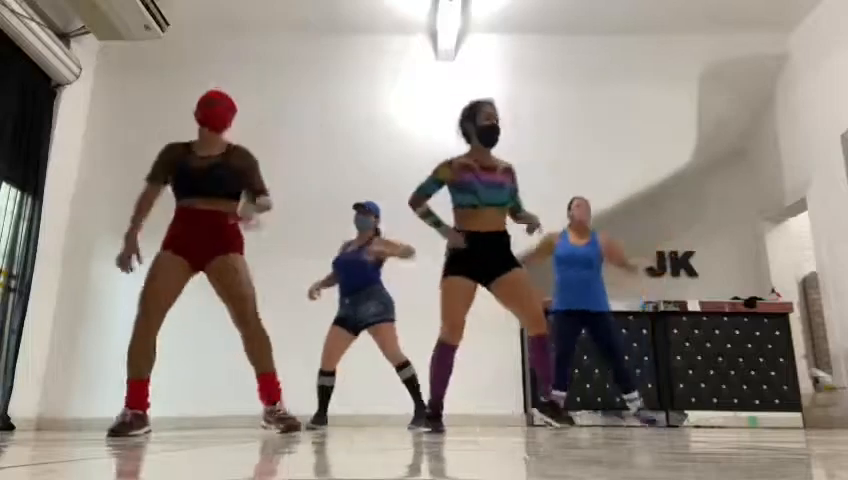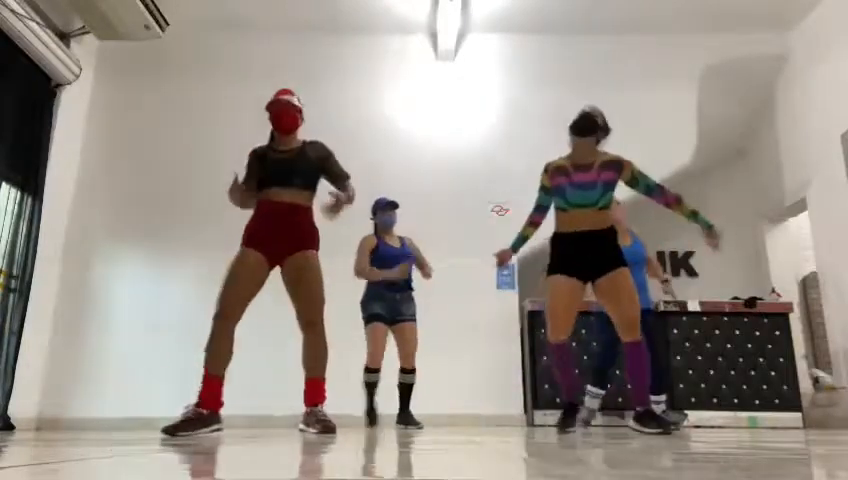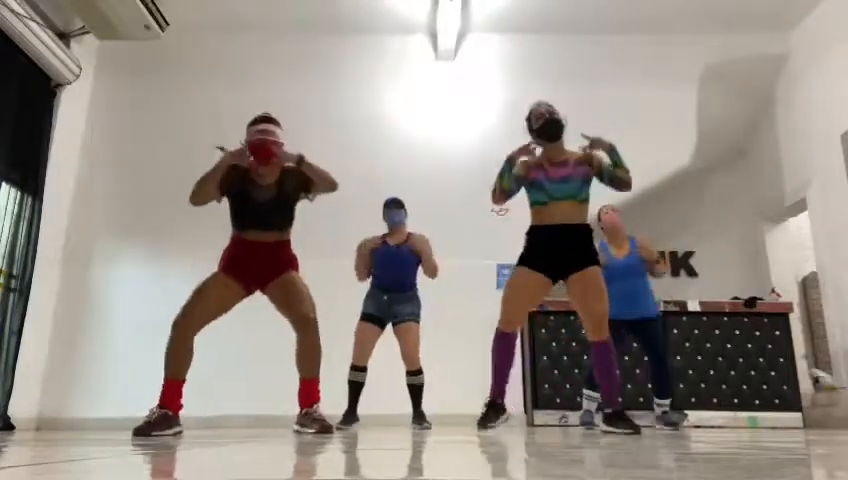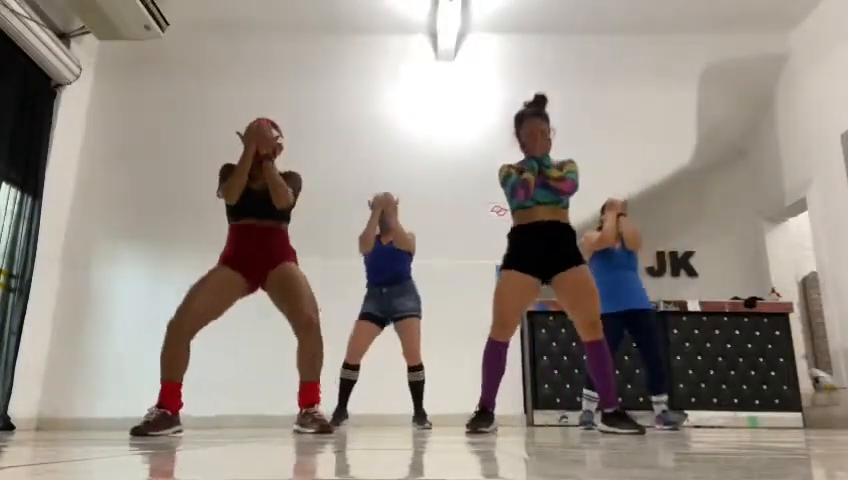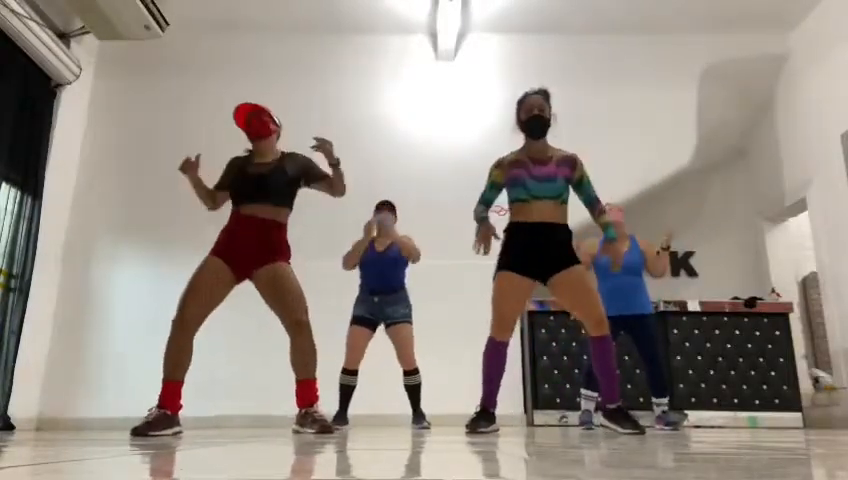
dt=1s
person 1, frame 1
left shoulder: (506, 171)
right shoulder: (453, 167)
left elbow: (516, 211)
right elbow: (416, 200)
left wrist: (528, 219)
right wrist: (443, 228)
left hip: (500, 251)
right hip: (466, 252)
left knee: (537, 319)
right knee: (452, 331)
left ankle: (546, 400)
right ankle: (434, 410)
person 1, frame 2
left shoulder: (614, 165)
right shoulder: (553, 169)
left elbow: (657, 190)
right elbow: (538, 213)
left wrist: (700, 221)
right wrist: (513, 248)
left hip: (604, 248)
right hip: (565, 250)
left knee: (630, 327)
right knee: (557, 330)
left ankle: (643, 410)
right ankle: (571, 403)
person 1, frame 3
left shoulder: (587, 160)
right shoulder: (528, 167)
left elbow: (624, 184)
right elbow: (498, 198)
left wrist: (609, 150)
right wrist: (511, 160)
left hip: (580, 244)
right hip: (540, 245)
left knee: (598, 325)
right knee: (508, 319)
left ankle: (612, 411)
right ankle: (496, 402)
person 1, frame 4
left shoulder: (566, 166)
right shoulder: (509, 170)
left elbow: (568, 187)
right elbow: (520, 192)
left wrist: (543, 158)
right wrist: (531, 160)
left hip: (563, 246)
right hip: (524, 247)
left knee: (592, 325)
right knee: (501, 329)
left ankle: (610, 410)
right ankle: (485, 410)
person 1, frame 5
left shoulder: (569, 161)
right shoulder: (506, 165)
left elbow: (591, 201)
right elbow: (482, 204)
left wrist: (610, 235)
right wrist: (482, 224)
left hip: (559, 245)
right hip: (517, 245)
left knee: (598, 322)
right knee: (500, 328)
left ankle: (612, 407)
right ankle: (487, 410)
person 2, frame 1
left shoulder: (240, 157)
right shoulder: (174, 153)
left elbow: (265, 200)
right elbow: (148, 195)
left wrist: (247, 208)
right wrist: (131, 236)
left hip: (223, 241)
right hip: (180, 241)
left knee: (249, 319)
right knee: (146, 318)
left ankle: (273, 404)
right ankle: (135, 410)
person 2, frame 2
left shoulder: (316, 151)
right shoulder: (257, 155)
left elbow: (347, 187)
left wrist: (341, 199)
right wrist: (237, 196)
left hip: (300, 235)
right hip: (259, 234)
left knee: (312, 320)
right knee: (224, 316)
left ankle: (314, 408)
right ankle: (207, 408)
person 2, frame 3
left shoulder: (293, 178)
right shoulder: (234, 175)
left elbow: (331, 185)
right elbow: (196, 198)
left wrist: (298, 161)
right wrist: (225, 162)
left hip: (280, 263)
right hip: (237, 262)
left knee: (307, 321)
right knee: (183, 324)
left ankle: (309, 409)
right ankle: (167, 410)
person 2, frame 4
left shoulder: (290, 178)
right shoulder: (231, 171)
left elbow: (283, 200)
right elbow: (230, 196)
left wrist: (266, 156)
right wrist: (249, 150)
left hip: (277, 256)
right hip: (236, 258)
left knee: (309, 322)
right knee: (179, 325)
left ankle: (309, 409)
right ankle: (167, 409)
person 2, frame 5
left shoulder: (295, 162)
right shoulder: (238, 165)
left elbow: (338, 190)
right elbow: (212, 202)
left wrist: (333, 160)
right wrist: (194, 178)
left hip: (271, 249)
right hip: (230, 244)
left knee: (300, 324)
right knee: (183, 321)
left ankle: (308, 409)
right ankle: (167, 410)
person 3, frame 1
left shoulder: (378, 243)
right shoulder: (345, 248)
left elbow: (408, 250)
right elbow: (335, 276)
left wrist: (378, 254)
right wrist: (318, 285)
left hip: (373, 303)
right hip: (347, 308)
left knee: (393, 354)
right knee: (327, 359)
left ankle: (419, 406)
right ankle: (321, 413)
person 3, frame 2
left shoulder: (407, 243)
right shoulder: (369, 241)
left elbow: (427, 272)
right elbow: (360, 271)
left wrist: (424, 268)
right wrist: (390, 274)
left hip: (404, 301)
right hip: (377, 301)
left knee: (409, 358)
right knee: (375, 354)
left ankle: (404, 412)
right ankle: (370, 408)
person 3, frame 3
left shoulder: (418, 240)
right shoulder: (374, 243)
left elbow: (432, 273)
right elbow: (362, 276)
left wrist: (422, 250)
right wrist: (361, 254)
left hip: (406, 302)
right hip: (376, 301)
left knee: (411, 357)
right knee: (359, 355)
left ankle: (418, 412)
right ankle: (351, 411)
person 3, frame 4
left shoulder: (408, 238)
right shoulder: (368, 240)
left elbow: (401, 241)
right elbow: (365, 245)
left wrist: (390, 210)
right wrist: (375, 211)
left hip: (404, 296)
right hip: (375, 299)
left knee: (413, 356)
right knee: (353, 354)
left ankle: (419, 412)
right ankle: (341, 409)
person 3, frame 5
left shoulder: (402, 242)
right shoulder: (363, 244)
left elbow: (415, 256)
right elbow: (347, 264)
left wrist: (394, 234)
right wrist: (365, 235)
left hip: (396, 303)
right hip: (366, 303)
left knee: (408, 359)
right knee: (351, 360)
left ankle: (417, 413)
right ankle: (341, 413)
person 4, frame 1
left shoulder: (601, 241)
right shoulder: (555, 239)
left elbow: (622, 263)
right elbow: (532, 256)
left wrist: (631, 267)
left hip: (597, 309)
right hip: (564, 310)
left knee: (616, 357)
right knee: (562, 359)
left ankle: (637, 407)
person 4, frame 2
left shoulder: (637, 238)
left elbow: (650, 262)
left wrist: (665, 281)
left hip: (643, 308)
left knee: (658, 357)
right knee: (606, 356)
left ankle: (660, 409)
right ankle: (590, 405)
person 4, frame 3
left shoulder: (639, 245)
right shoulder: (598, 250)
left elbow: (661, 271)
left wrist: (655, 260)
left hip: (646, 315)
right hip: (613, 318)
left knee: (661, 362)
left ankle: (663, 413)
right ankle: (587, 411)
person 4, frame 4
left shoulder: (628, 238)
right shoulder: (591, 238)
left elbow: (634, 242)
right elbow: (606, 240)
left wrist: (623, 214)
right wrist: (612, 213)
left hip: (639, 308)
right hip: (608, 311)
left knee: (654, 359)
left ankle: (662, 412)
right ankle: (587, 412)
person 4, frame 5
left shoulder: (639, 245)
right shoulder: (596, 246)
left elbow: (658, 272)
left wrist: (664, 248)
right wrist: (584, 250)
left hip: (640, 313)
right hip: (608, 315)
left knee: (655, 363)
left ankle: (662, 413)
right ankle: (586, 412)
